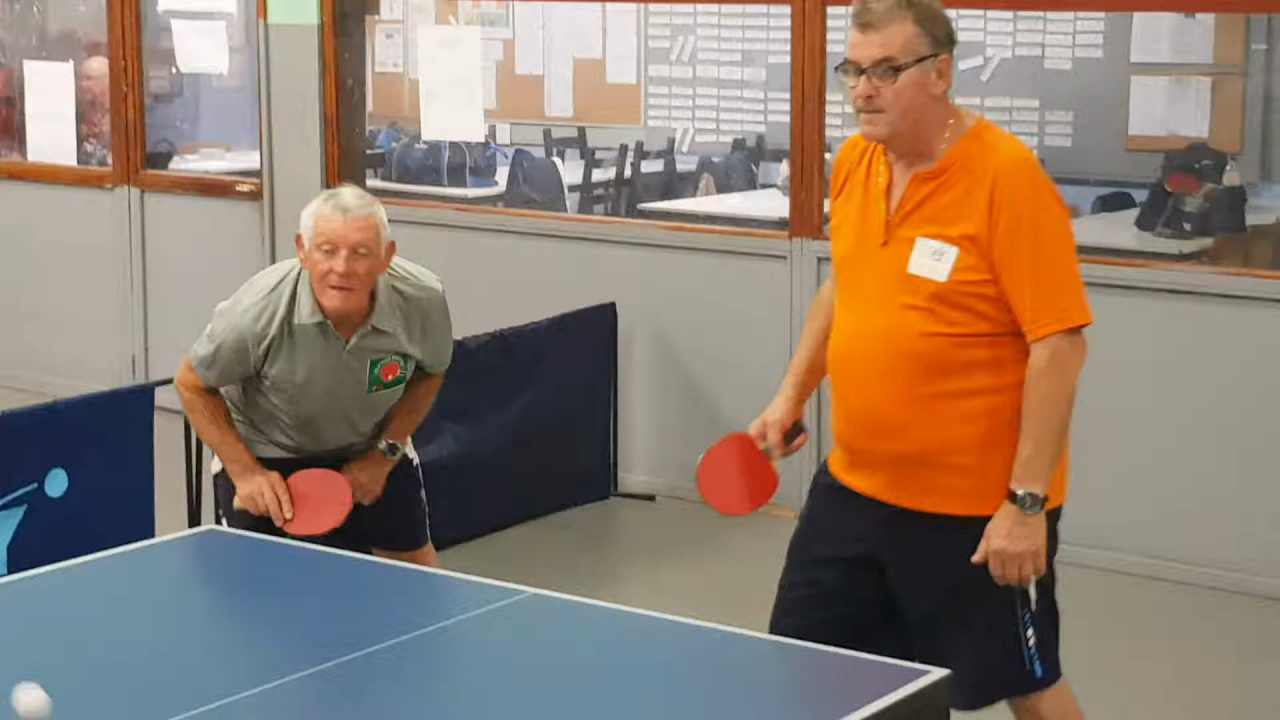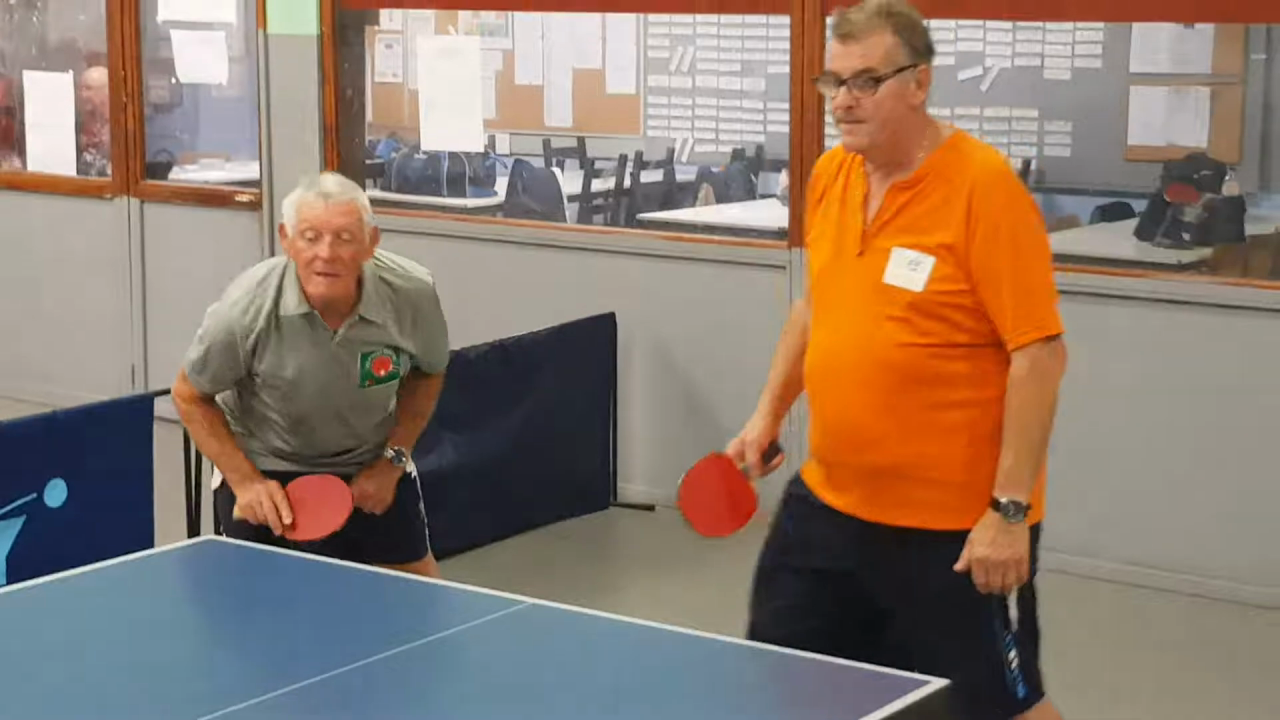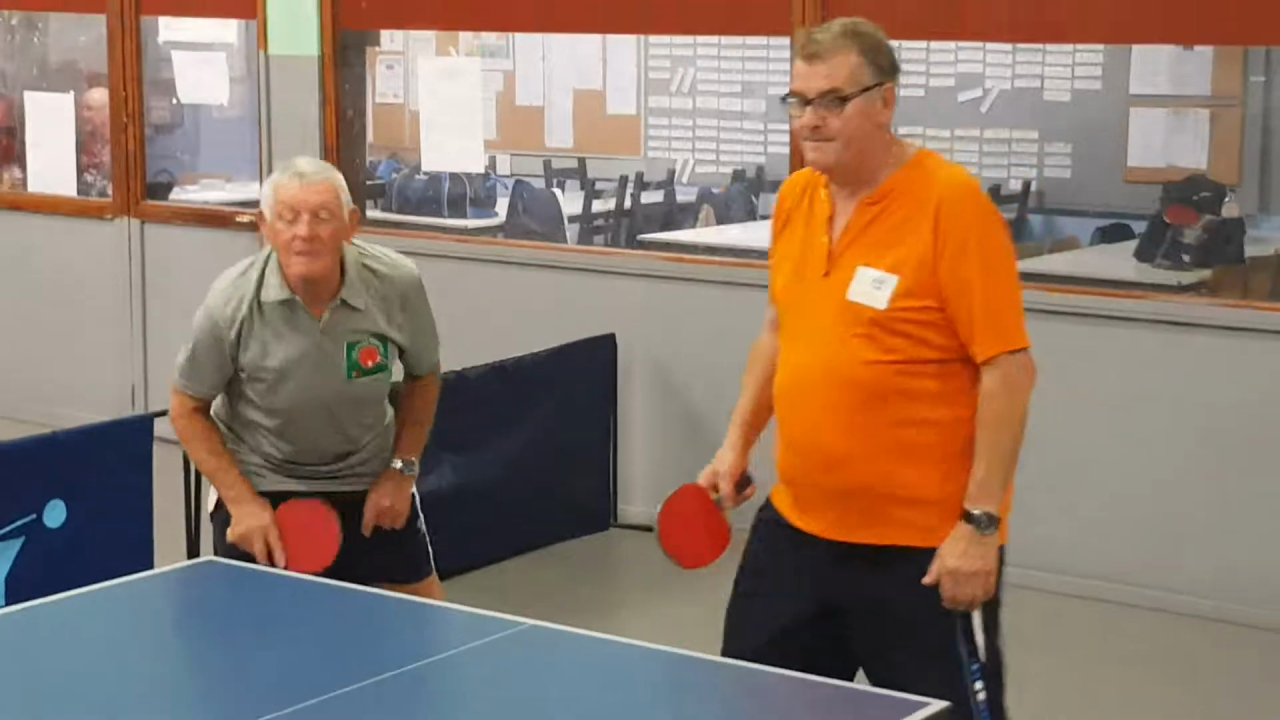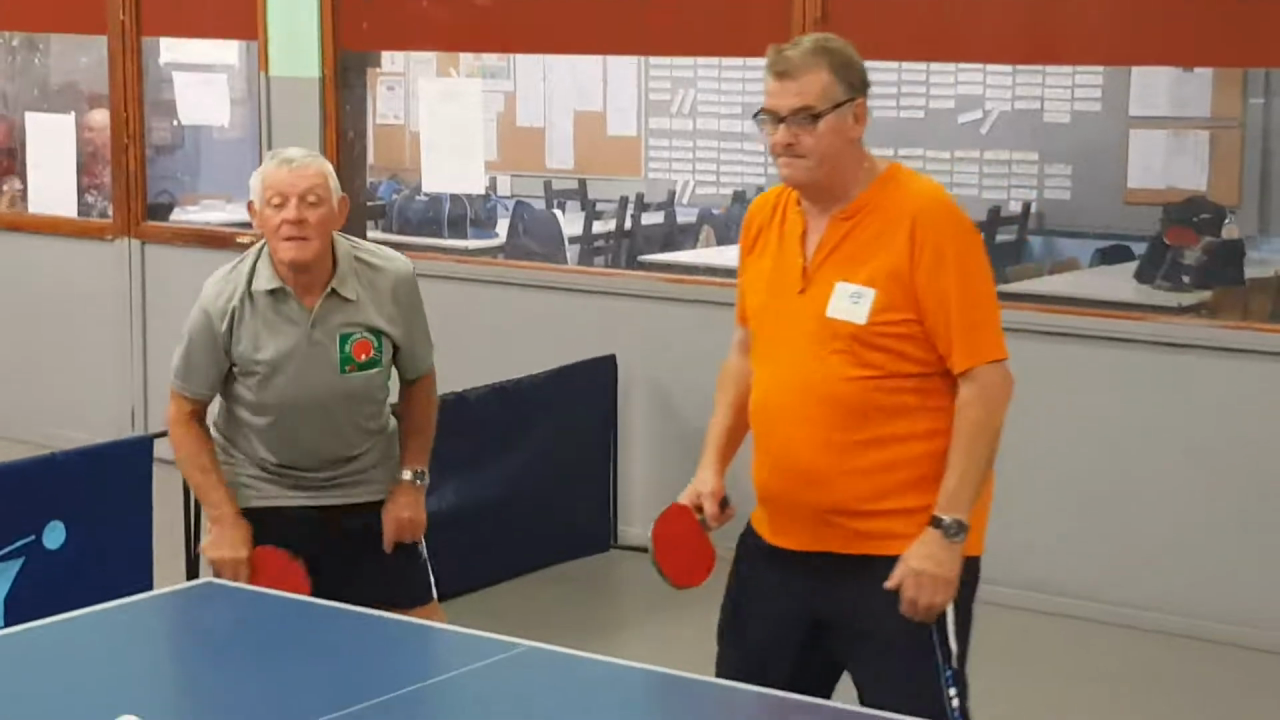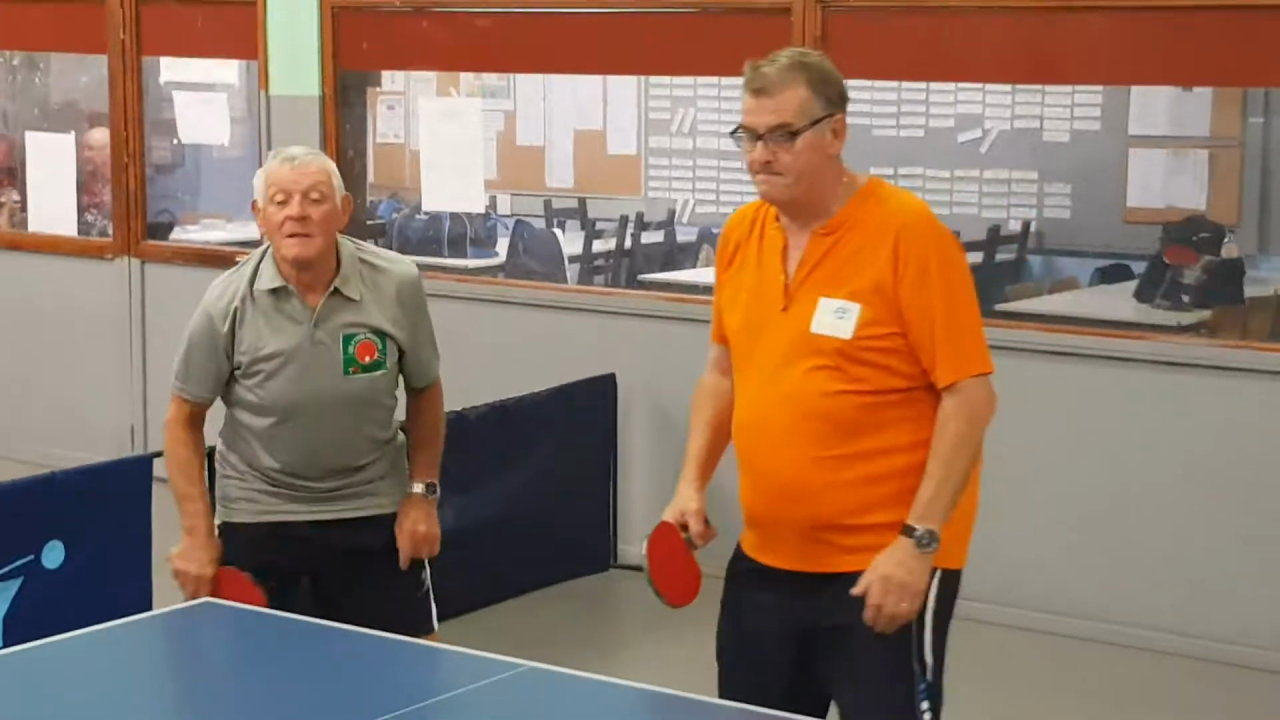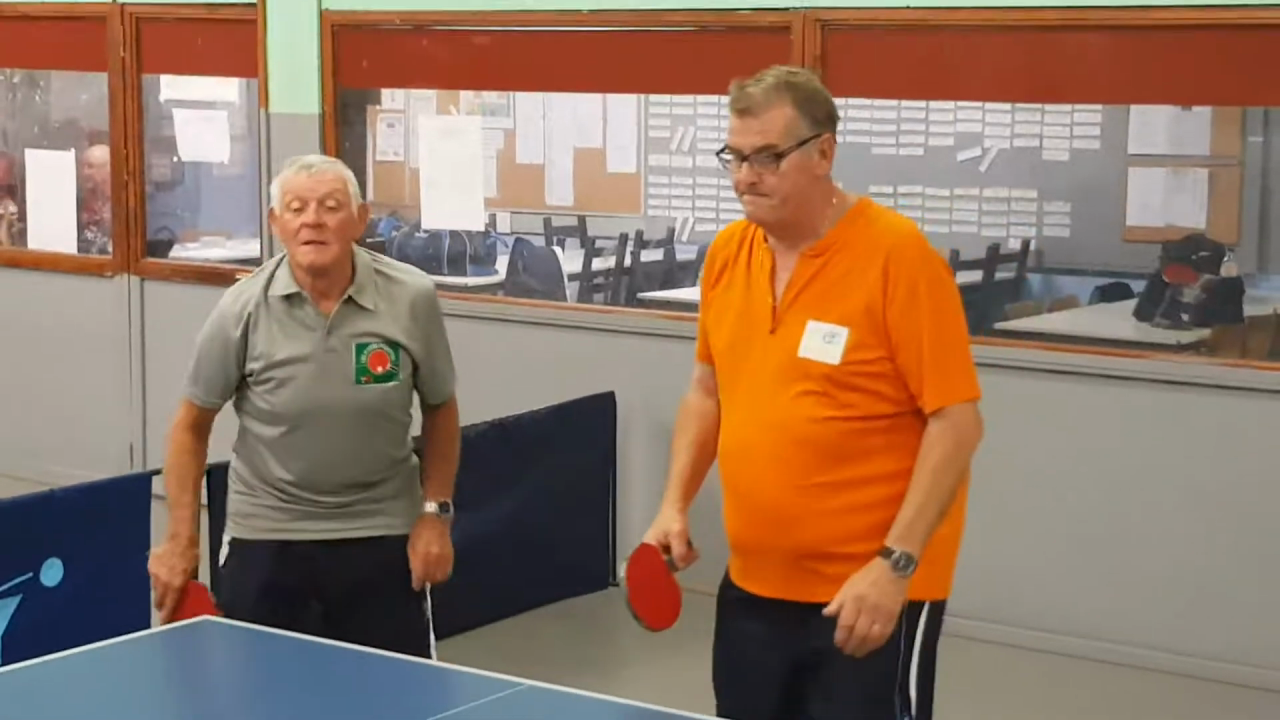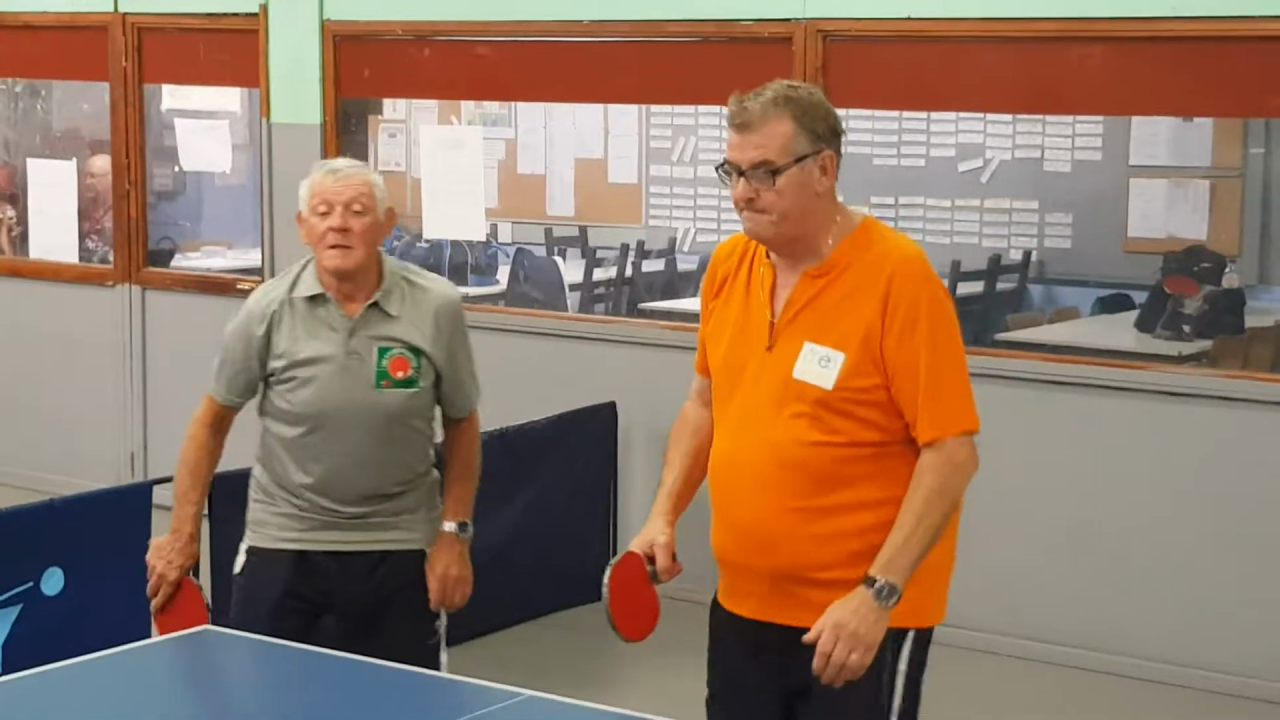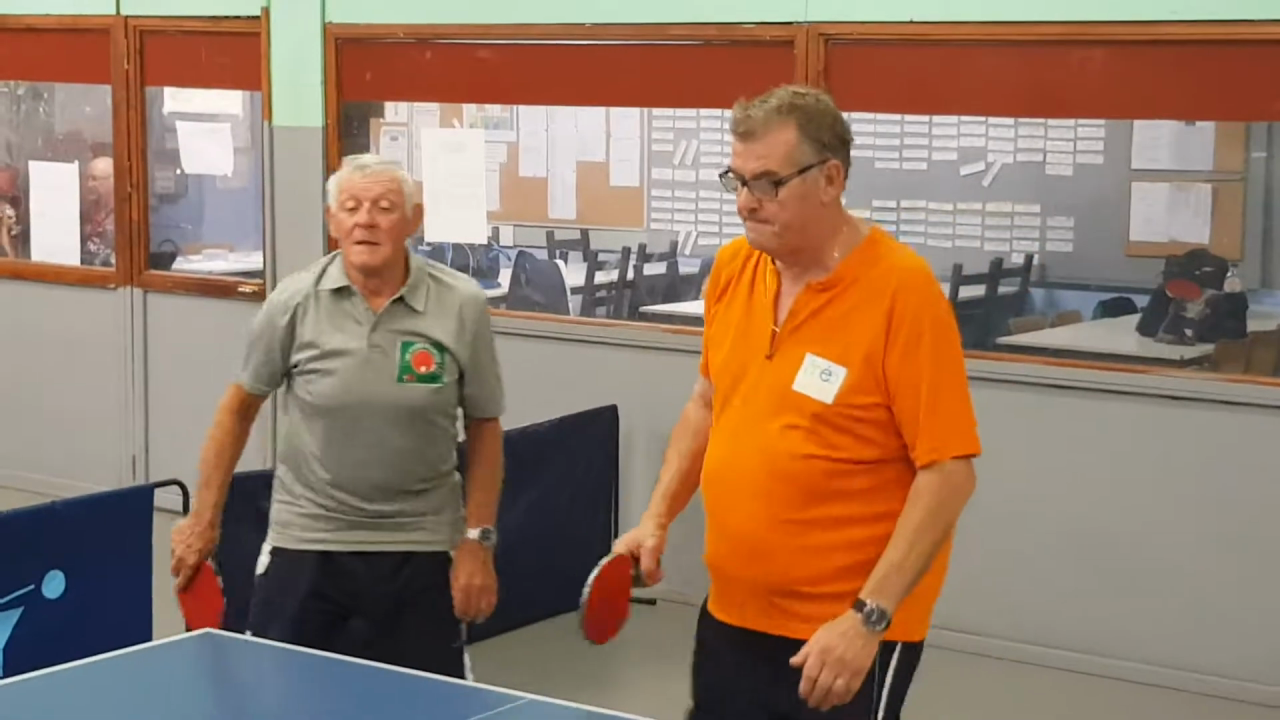
dt=0.1s
person 1, frame 1
left shoulder: (1006, 176)
right shoulder: (852, 163)
left elbow: (1059, 347)
left wrist: (1026, 500)
right wrist: (791, 395)
left hip: (974, 501)
right hip: (852, 487)
person 1, frame 2
left shoulder: (983, 186)
right shoulder: (829, 176)
left elbow: (1039, 356)
left wrist: (1008, 509)
right wrist: (768, 412)
left hip: (953, 518)
right hip: (826, 501)
person 1, frame 3
left shoulder: (950, 203)
right shoulder: (793, 198)
left elbow: (1009, 373)
left wrist: (977, 525)
right wrist: (737, 443)
left hip: (921, 540)
right hip: (796, 524)
person 1, frame 4
left shoulder: (925, 216)
right shoulder: (763, 217)
left elbow: (987, 381)
left wrist: (947, 530)
right wrist: (713, 463)
left hip: (900, 549)
right hip: (777, 542)
person 1, frame 5
left shoulder: (907, 233)
right shoulder: (739, 234)
left elbow: (971, 396)
left wrist: (918, 540)
right wrist: (691, 483)
left hip: (888, 562)
right hip: (765, 562)
person 1, frame 6
left shoulder: (896, 253)
right shoulder: (727, 252)
left elbow: (958, 420)
left wrist: (895, 565)
right wrist: (675, 503)
left hip: (871, 588)
right hip: (754, 585)
person 1, frame 7
left shoulder: (896, 276)
right shoulder: (727, 265)
left elbow: (952, 451)
left wrist: (879, 592)
right wrist: (663, 517)
left hip: (861, 612)
right hip: (743, 607)
person 1, frame 8
left shoulder: (902, 289)
right shoulder: (731, 267)
left elbow: (950, 471)
left wrist: (867, 619)
right wrist: (657, 517)
left hip: (848, 628)
right hip: (731, 613)
person 2, frame 1
left shoulder: (421, 297)
right shoulder: (257, 312)
left elbow: (429, 373)
right elbow: (192, 385)
left wrist: (385, 450)
right wrist: (246, 472)
left hip: (368, 451)
right hip: (264, 453)
person 2, frame 2
left shoulder: (412, 291)
right shoulder: (246, 307)
left elbow: (428, 374)
right elbow: (190, 396)
left wrist: (391, 458)
right wrist: (246, 481)
left hip: (370, 462)
right hip: (262, 464)
person 2, frame 3
left shoulder: (396, 282)
right shoulder: (231, 302)
left elbow: (422, 376)
right elbow: (189, 409)
left wrist: (402, 470)
right wrist: (242, 502)
left hip: (367, 477)
right hip: (261, 482)
person 2, frame 4
left shoulder: (391, 279)
right shoulder: (224, 298)
left elbow: (418, 381)
right elbow: (185, 414)
left wrist: (411, 480)
right wrist: (223, 521)
left hip: (370, 492)
right hip: (256, 497)
person 2, frame 5
left shoulder: (396, 285)
right shoulder: (229, 302)
left elbow: (424, 391)
right elbow: (184, 419)
left wrist: (423, 494)
right wrist: (198, 534)
left hip: (373, 510)
right hip: (258, 516)
person 2, frame 6
left shoulder: (411, 297)
right shoulder: (243, 308)
left elbow: (440, 410)
right elbow: (191, 424)
left wrist: (435, 513)
right wrist: (179, 539)
left hip: (383, 531)
right hip: (267, 532)
person 2, frame 7
left shoulder: (438, 308)
right shoulder: (267, 311)
left elbow: (462, 425)
right elbow: (212, 420)
left wrist: (454, 533)
right wrist: (182, 533)
left hip: (399, 546)
right hip: (282, 542)
person 2, frame 8
left shoulder: (463, 306)
right shoulder: (292, 303)
left elbow: (484, 427)
right elbow: (238, 407)
left wrist: (478, 540)
right wrist: (204, 517)
left hip: (422, 548)
right hip: (306, 543)
